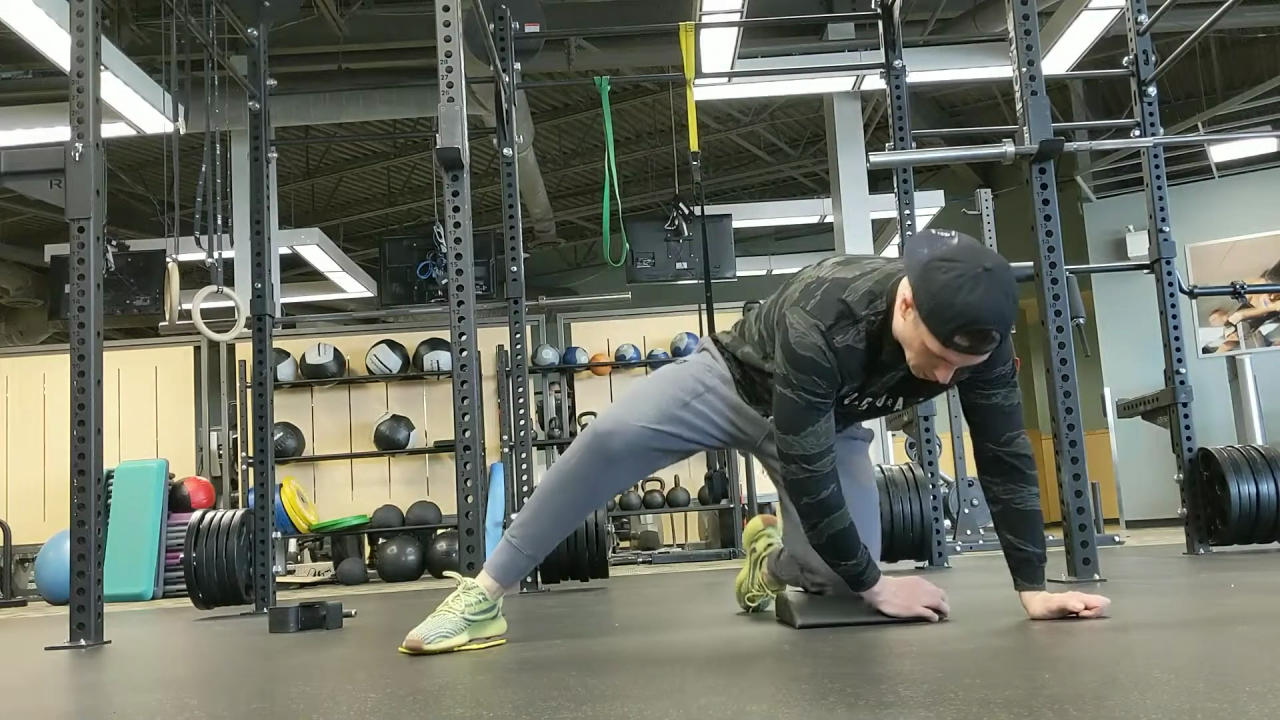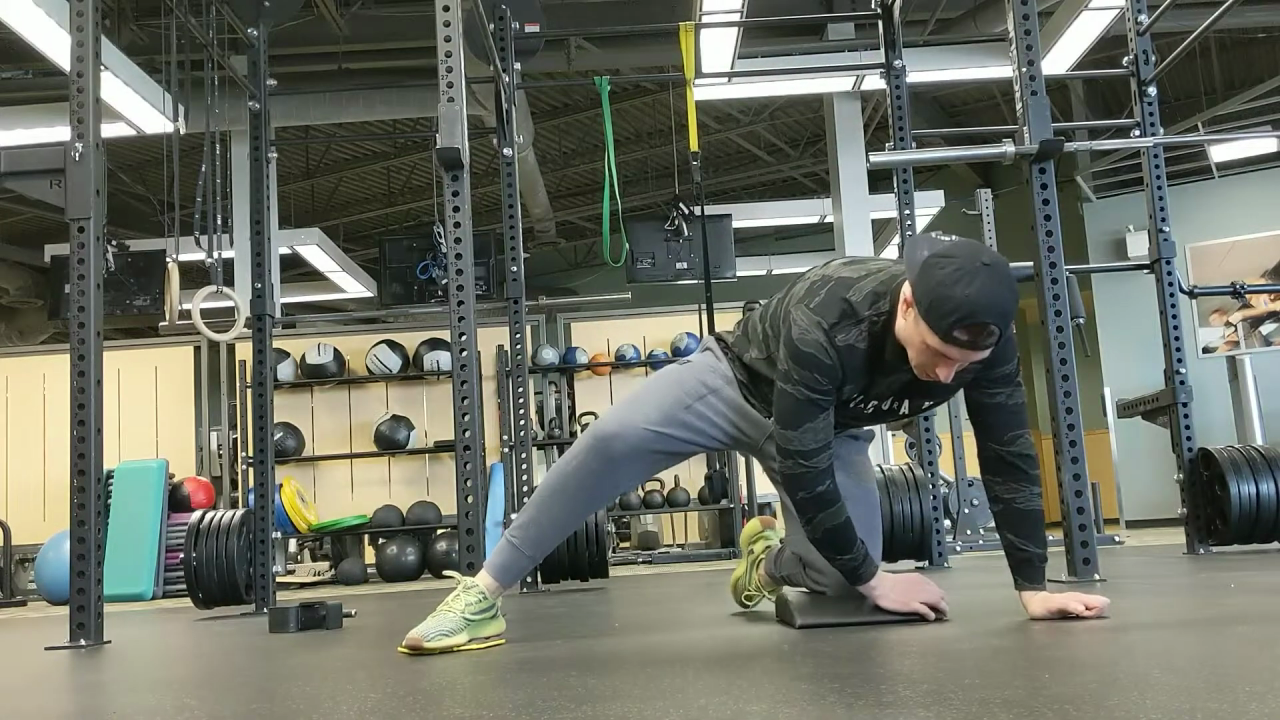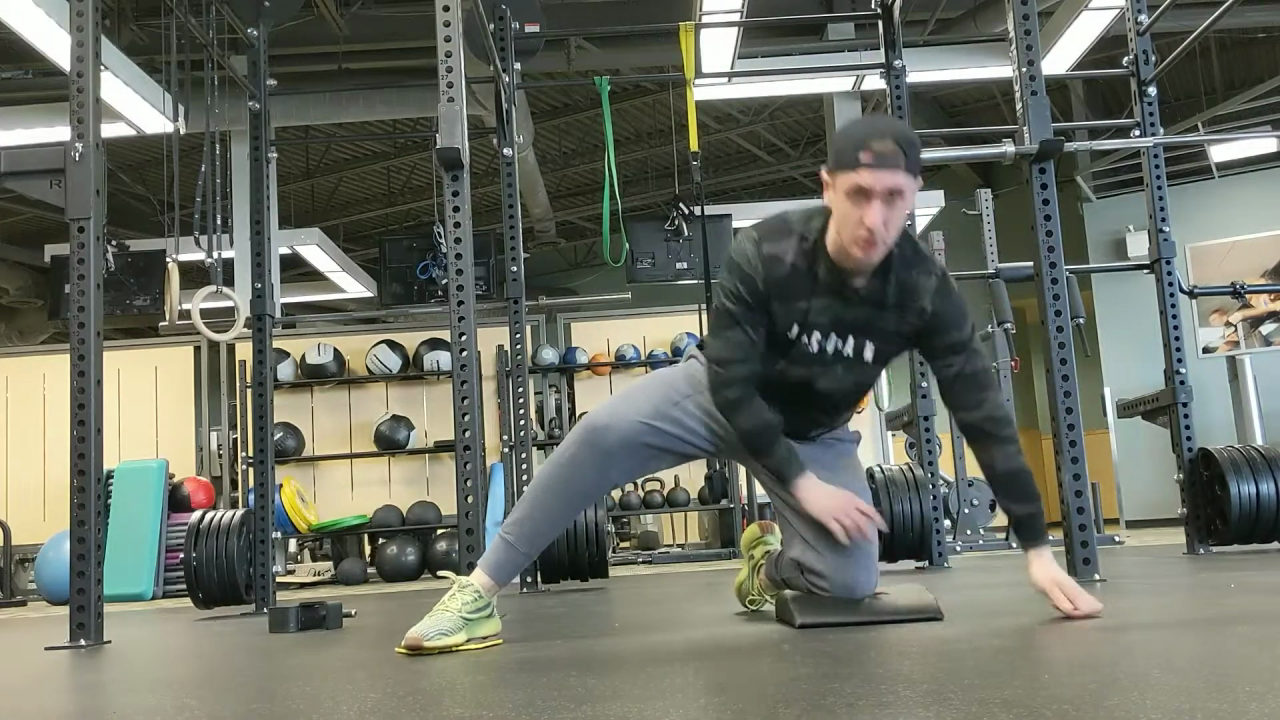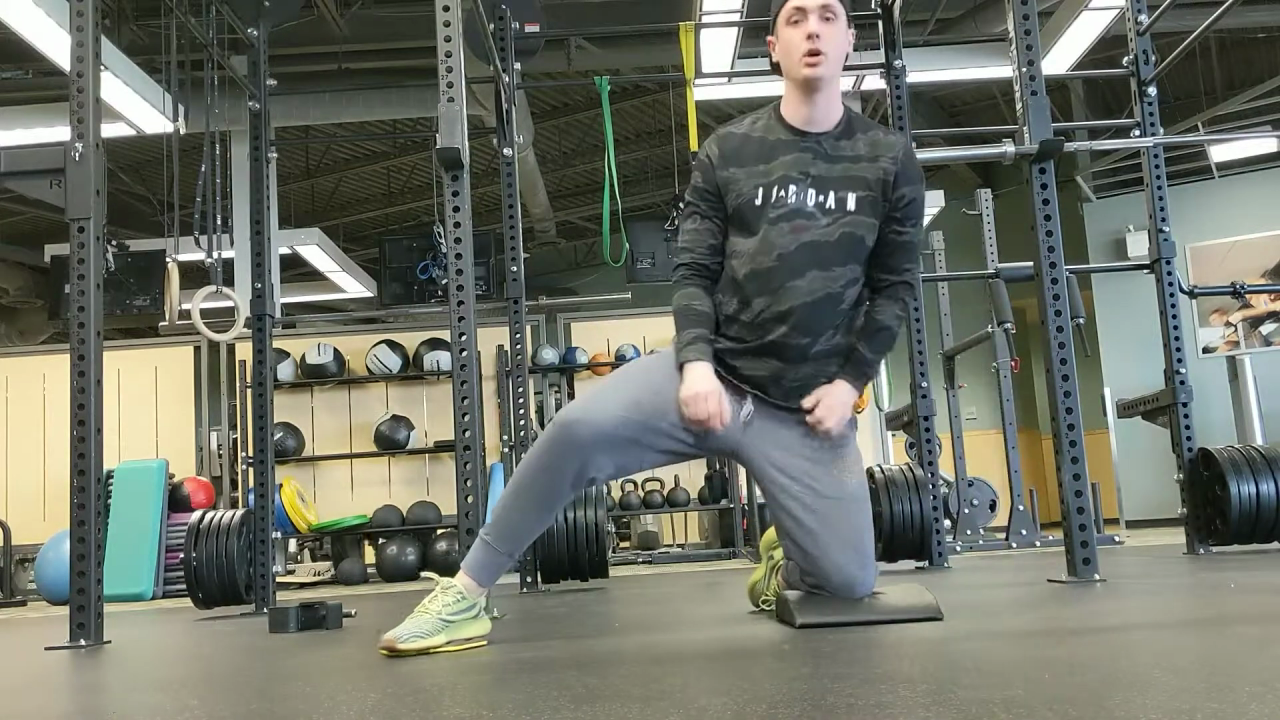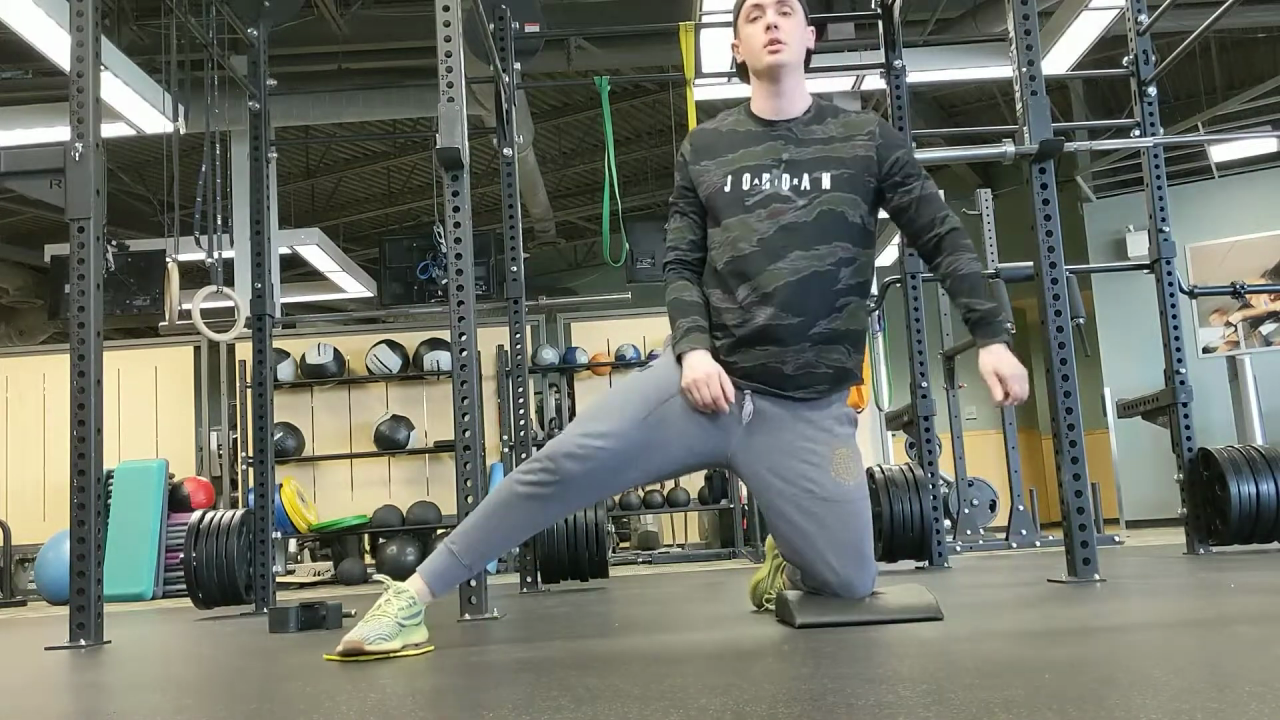
dt=0.5s
person 1, frame 1
left shoulder: (978, 334)
right shoulder: (822, 317)
left elbow: (1005, 458)
right elbow: (804, 468)
left wrist: (1032, 586)
right wrist: (875, 584)
left hip: (826, 420)
right hip: (737, 379)
left knee: (840, 576)
right knee: (613, 438)
left ankle: (772, 554)
right ankle: (482, 597)
person 1, frame 2
left shoulder: (983, 338)
right shoulder: (826, 317)
left elbow: (1009, 458)
right elbow: (802, 466)
left wrist: (1033, 586)
right wrist: (873, 578)
left hip: (831, 424)
right hip: (739, 380)
left knee: (843, 576)
right knee: (616, 439)
left ankle: (771, 555)
right ankle: (484, 594)
person 1, frame 3
left shoulder: (925, 289)
right shoulder: (763, 253)
left elbow: (985, 417)
right elbow: (730, 381)
left wrist: (1037, 552)
right wrist: (800, 482)
left hip: (815, 427)
right hip: (726, 395)
left knee: (851, 580)
right knee: (605, 430)
left ankle: (774, 556)
right ankle: (483, 591)
person 1, frame 4
left shoulder: (889, 159)
right shoulder: (729, 149)
left elbow: (895, 285)
right elbow: (692, 271)
left wrist: (851, 382)
right wrist: (694, 363)
left hip: (806, 402)
right hip: (717, 371)
left knee: (848, 581)
right knee: (581, 427)
left ankle: (786, 558)
right ankle: (467, 592)
person 1, frame 5
left shoulder: (868, 140)
right shoulder: (704, 147)
left elbow: (942, 239)
right elbow: (680, 267)
left wrist: (989, 338)
right wrist: (693, 350)
left hip: (808, 405)
right hip: (705, 372)
left knee: (849, 584)
right knee: (564, 465)
left ankle: (790, 556)
right ankle: (415, 596)
